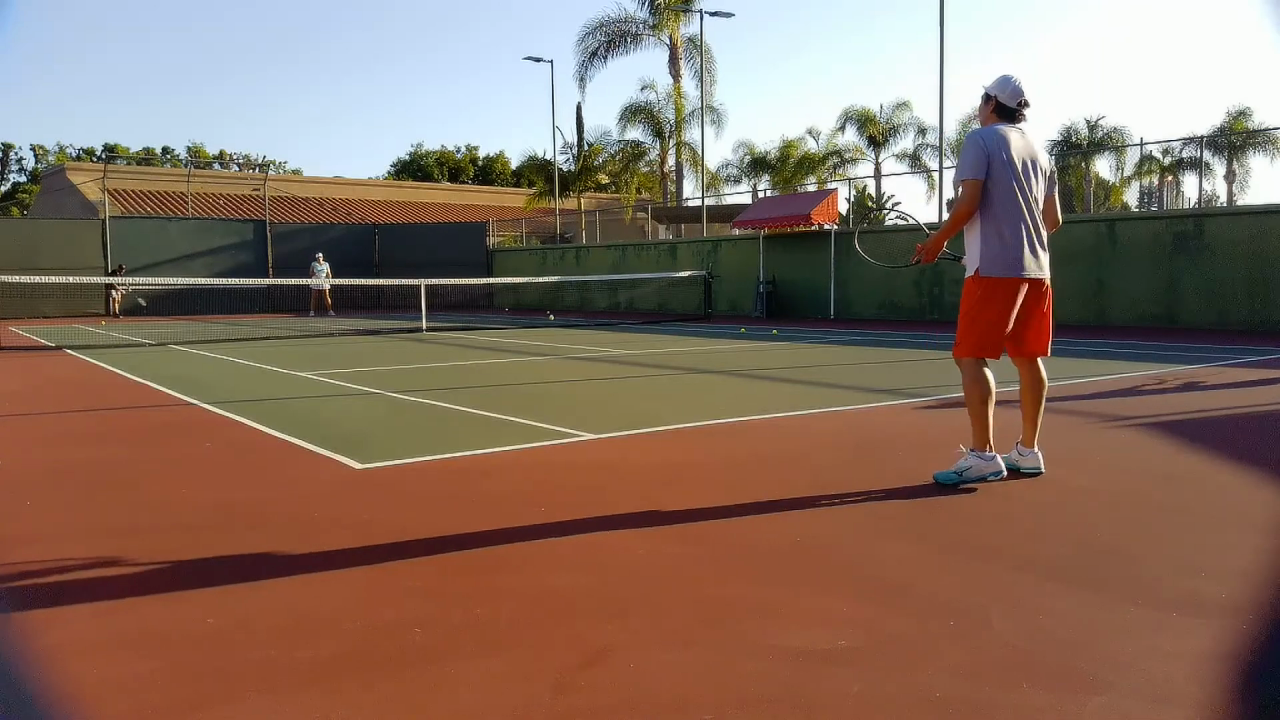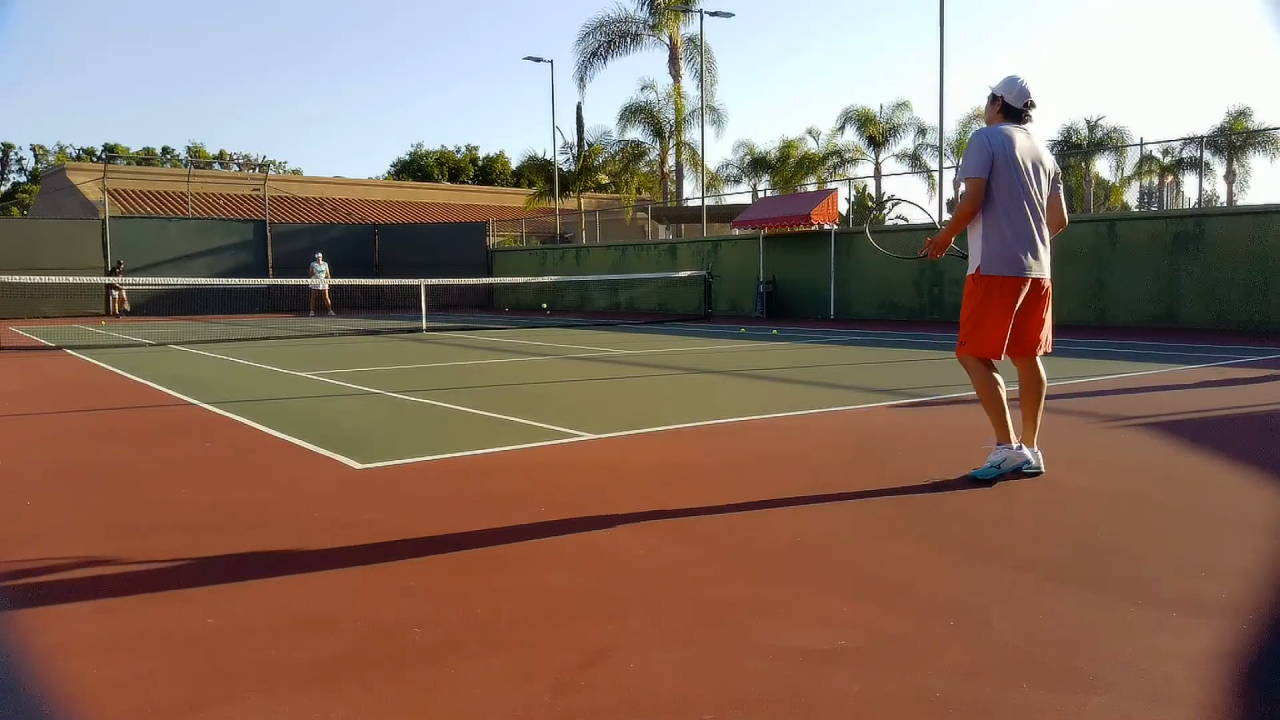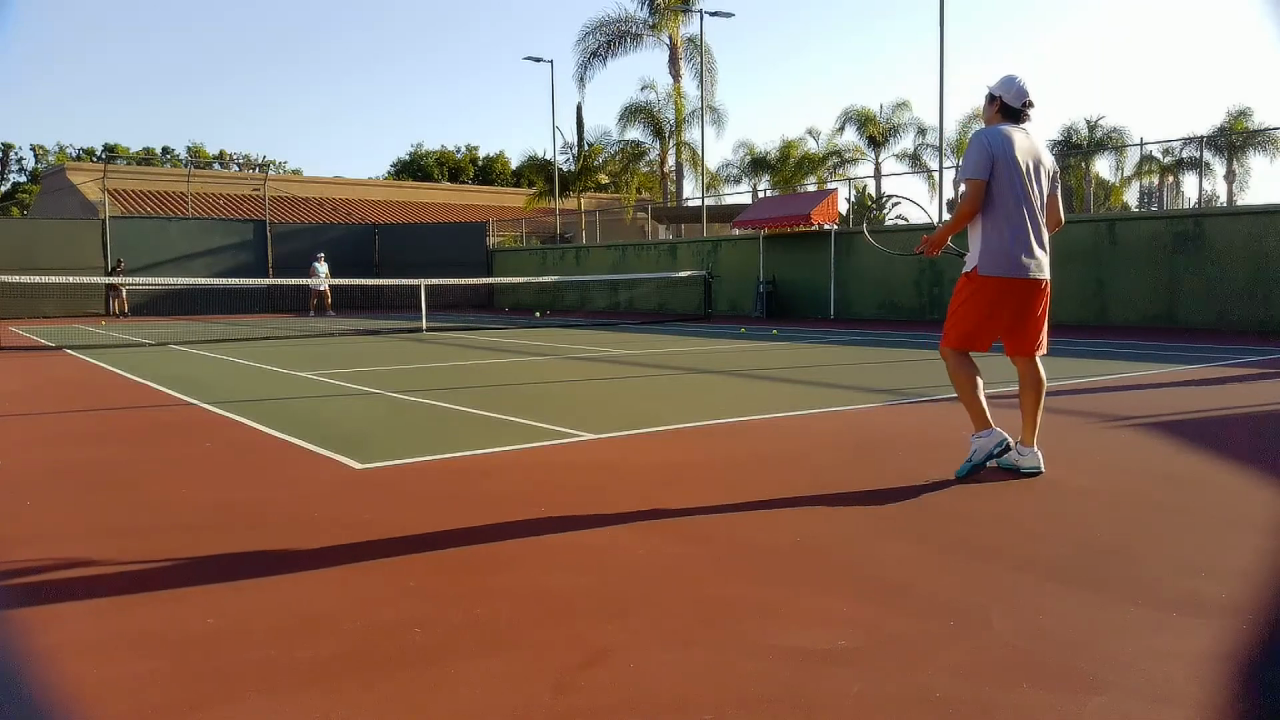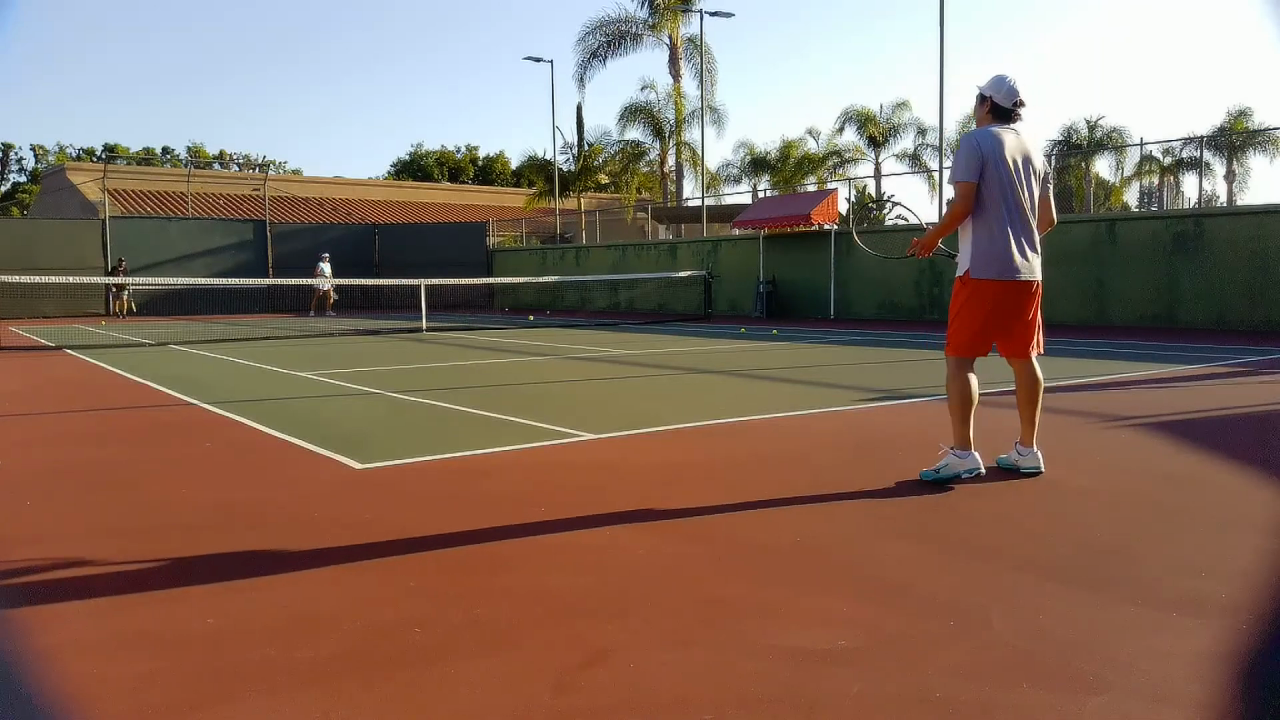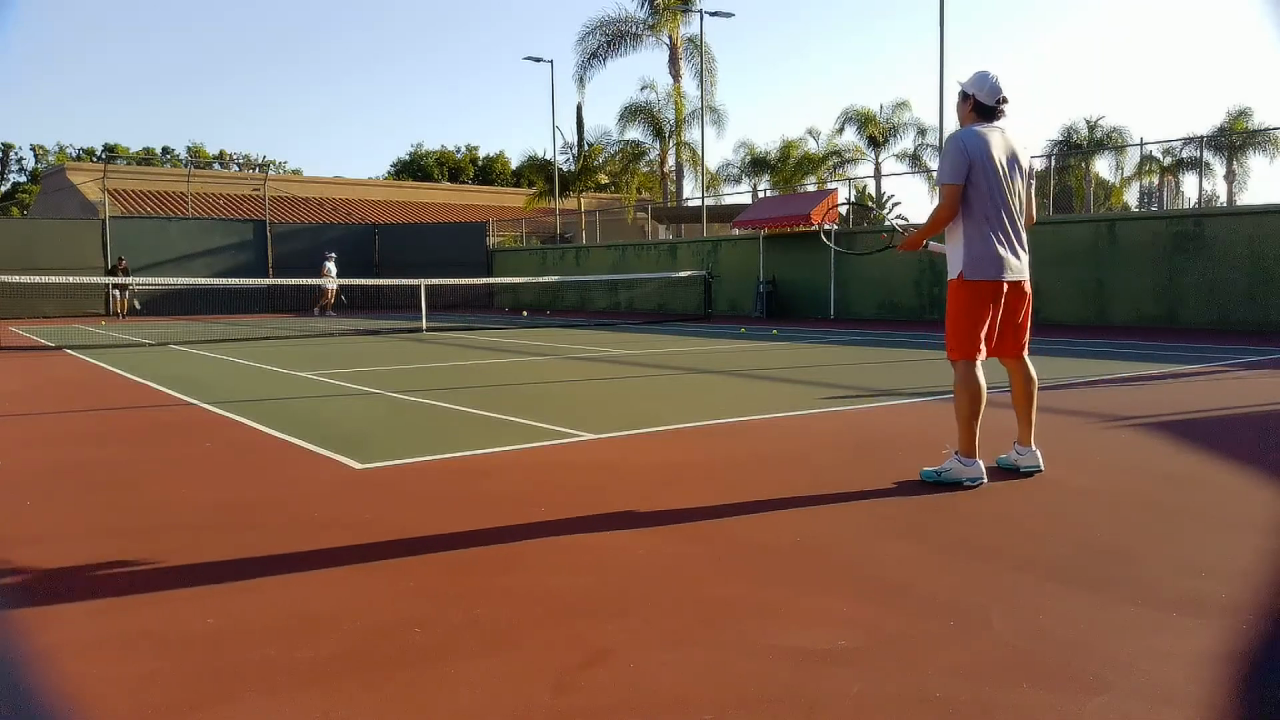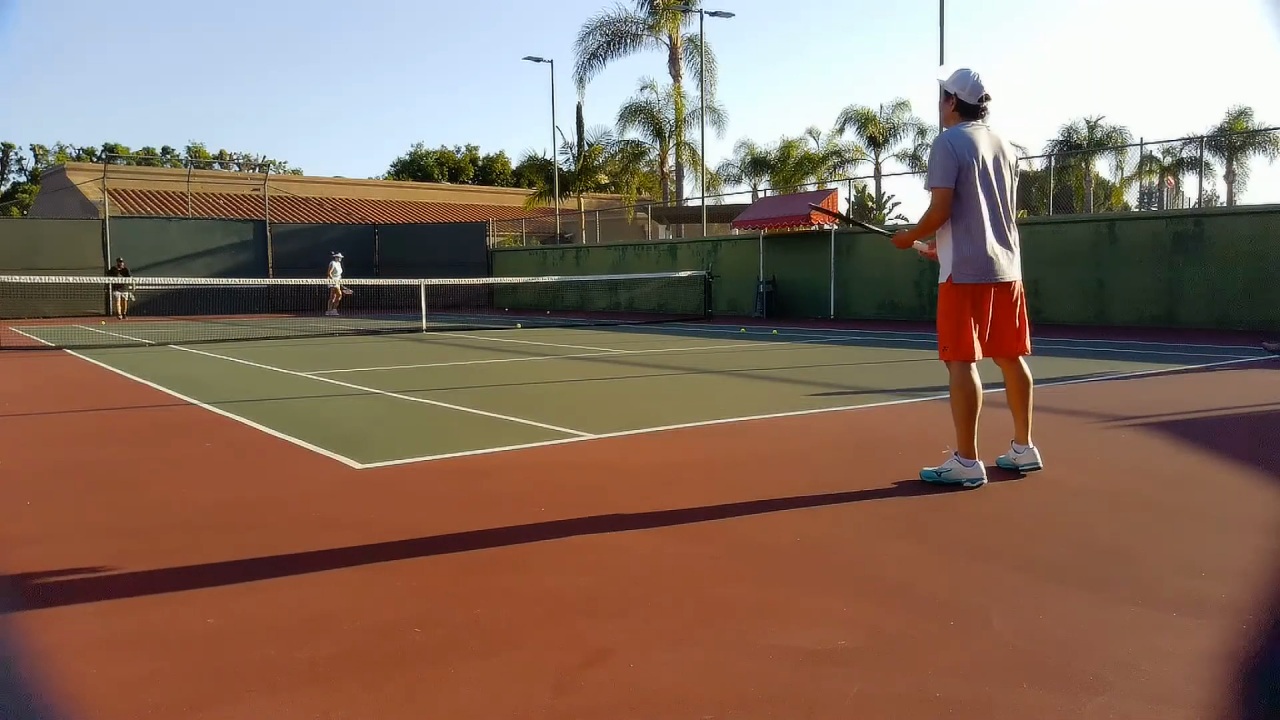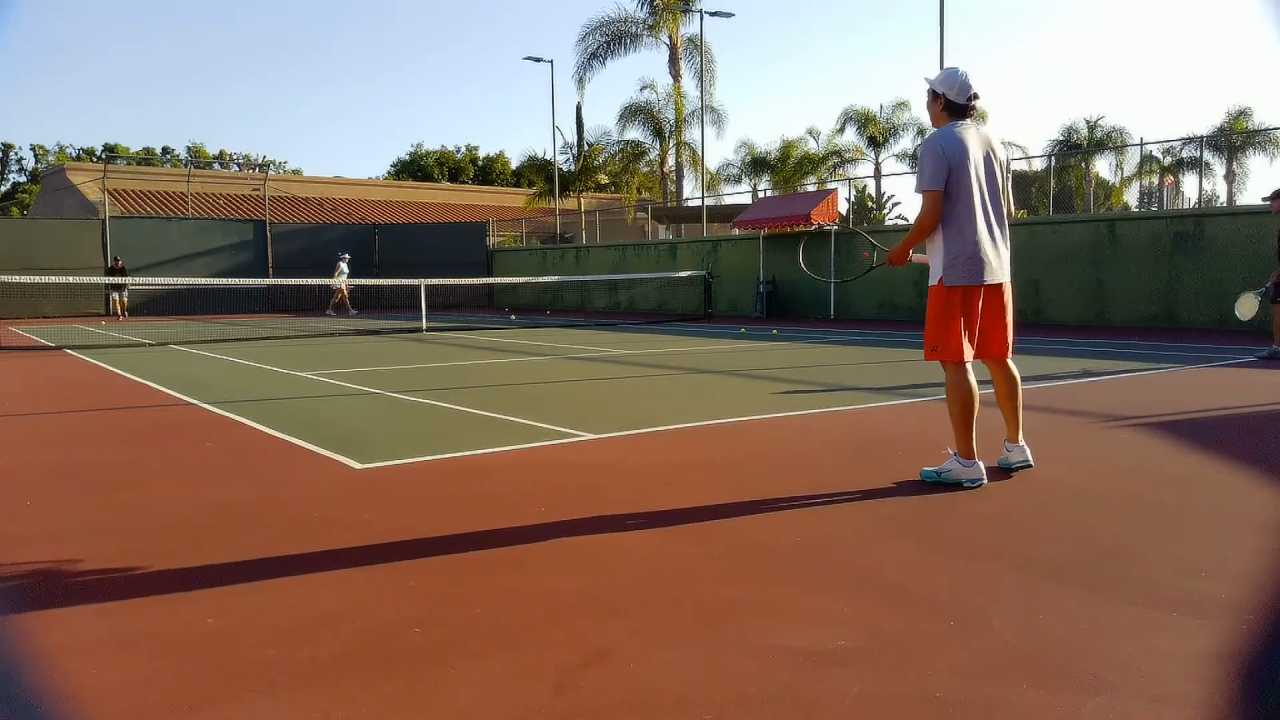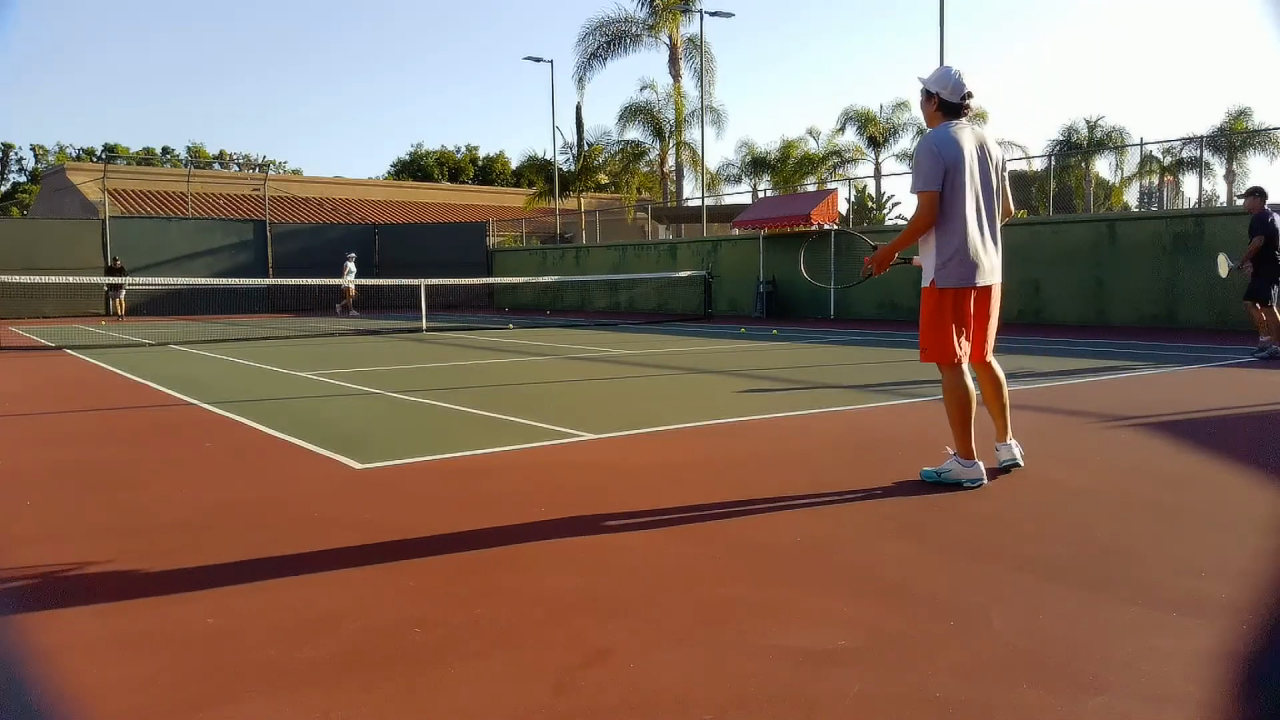
dt=0.2s
person 1, frame 1
left shoulder: (980, 139)
right shoulder: (1038, 151)
left elbow: (968, 203)
right elbow: (1053, 219)
left wrist: (938, 240)
left hip: (993, 267)
right hip: (1035, 267)
left knee: (971, 356)
right knee: (1028, 357)
left ankle: (983, 454)
right ankle: (1028, 450)
person 1, frame 2
left shoulder: (985, 138)
right shoulder: (1044, 152)
left elbow: (972, 201)
right elbow: (1059, 220)
left wrist: (944, 237)
left hip: (994, 267)
right hip: (1036, 268)
left knee: (974, 356)
right knee: (1027, 357)
left ankle: (1008, 447)
right ankle: (1028, 449)
person 1, frame 3
left shoulder: (986, 139)
right shoulder: (1043, 152)
left elbow: (972, 202)
right elbow: (1055, 219)
left wrist: (942, 235)
left hip: (991, 266)
right hip: (1035, 268)
left knee: (954, 348)
right knee: (1026, 356)
left ankle: (986, 434)
right ankle: (1028, 450)
person 1, frame 4
left shoulder: (976, 140)
right shoulder: (1033, 152)
left elbow: (962, 205)
right elbow: (1047, 220)
left wrist: (932, 237)
left hip: (983, 269)
right hip: (1027, 269)
left knee: (960, 358)
right knee: (1023, 357)
left ankle: (962, 453)
right ankle: (1027, 450)
person 1, frame 5
left shoulder: (961, 141)
right shoulder: (1017, 148)
left elbow: (948, 207)
right elbow: (1029, 216)
left wrist: (918, 237)
left hip: (975, 269)
right hip: (1016, 268)
left knee: (967, 361)
right knee: (1016, 358)
left ankle: (967, 461)
right ankle: (1026, 449)
person 1, frame 6
left shoulder: (948, 142)
right shoulder: (1003, 146)
left elbow: (940, 211)
left wrist: (909, 236)
left hip: (966, 270)
right hip: (1006, 267)
left knee: (961, 360)
right knee: (1011, 357)
left ankle: (967, 462)
right ankle: (1024, 448)
person 1, frame 7
left shoulder: (937, 144)
right shoulder: (994, 145)
left elbow: (931, 215)
right elbow: (1007, 210)
left wrist: (903, 248)
left hip: (957, 272)
right hip: (996, 268)
left knee: (956, 362)
right knee: (998, 358)
left ankle: (967, 462)
right ankle: (1016, 446)
person 1, frame 8
left shoulder: (933, 143)
right shoulder: (989, 144)
left elbow: (926, 215)
right elbow: (1006, 209)
left wrist: (890, 250)
left hip: (949, 272)
right hip: (988, 268)
left knee: (952, 363)
right knee: (982, 358)
left ankle: (966, 462)
right ankle: (1006, 445)
